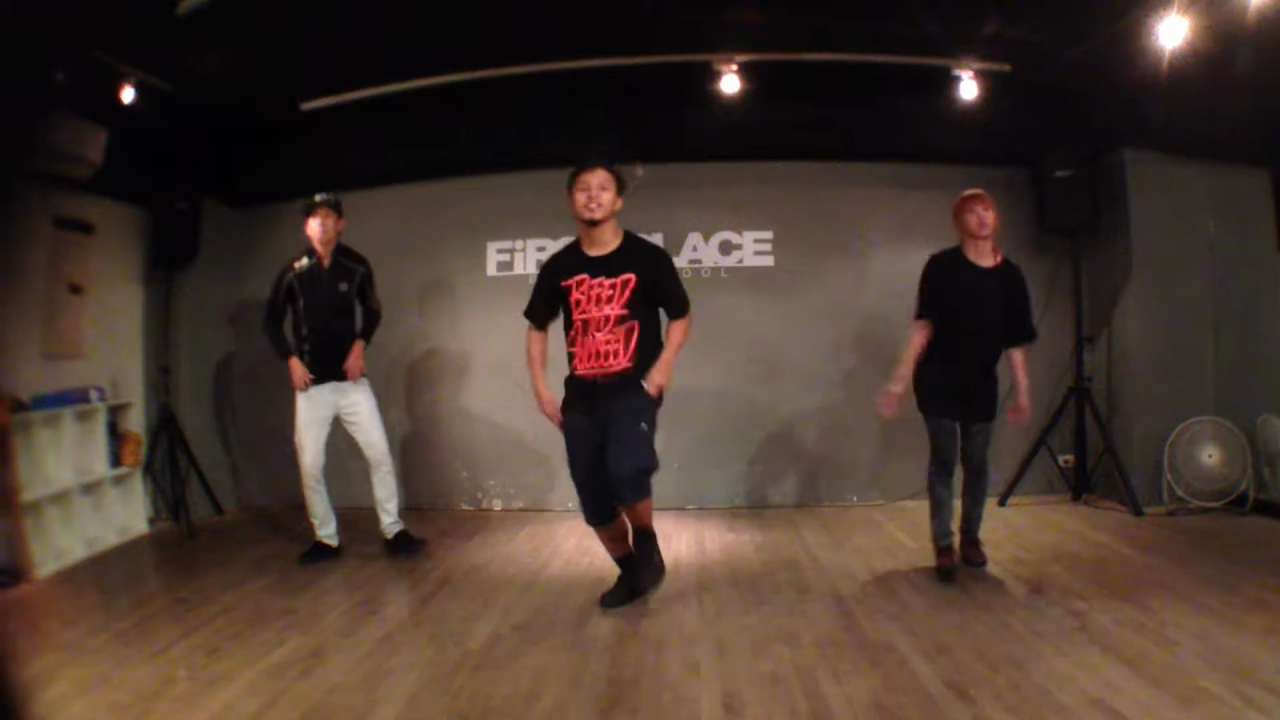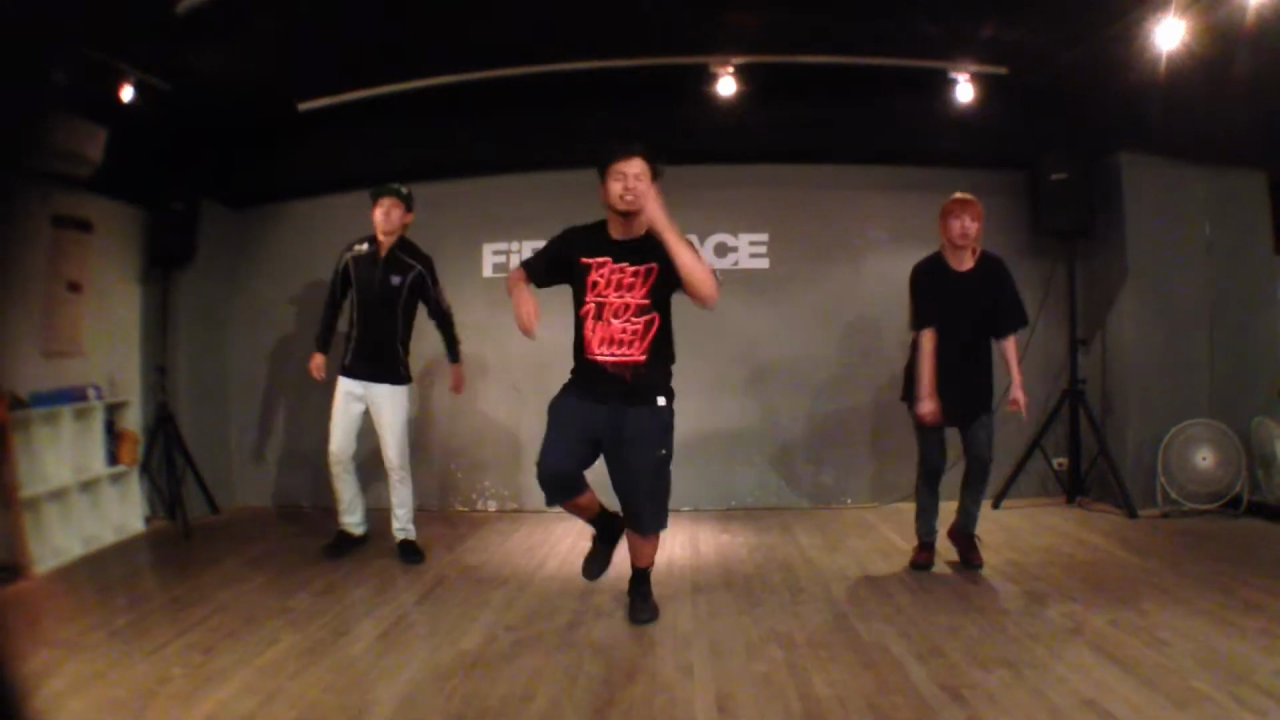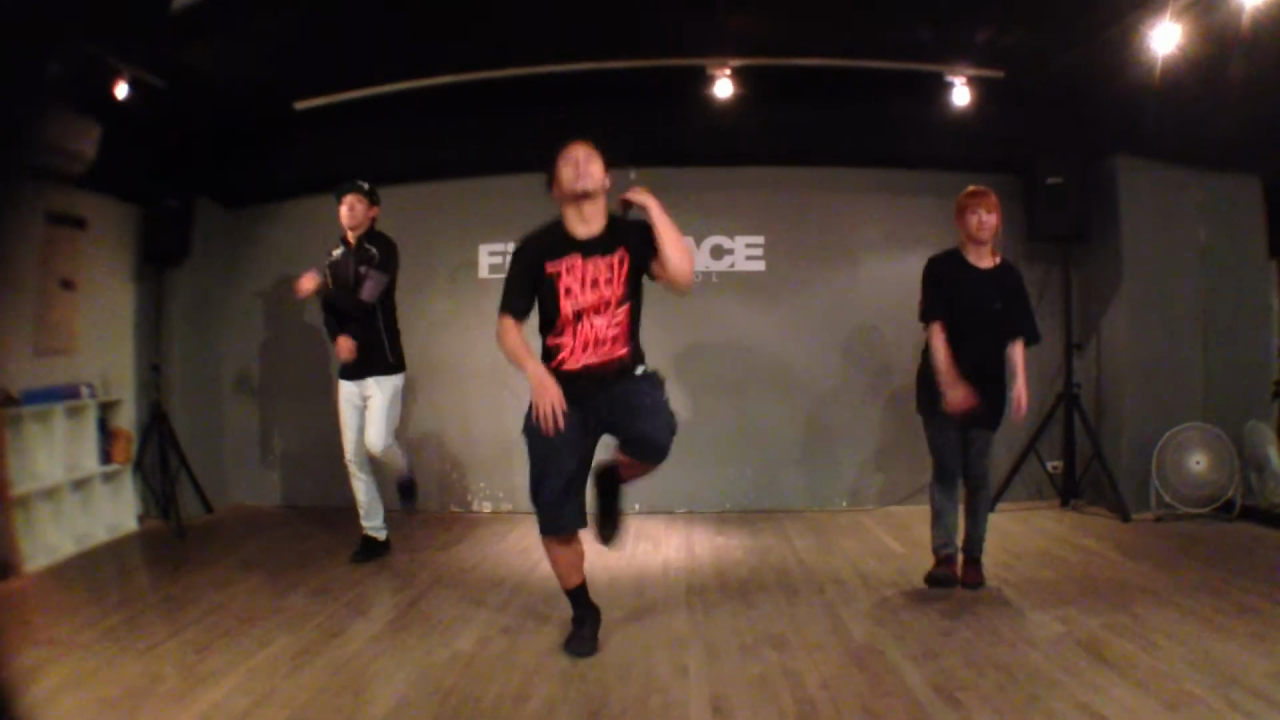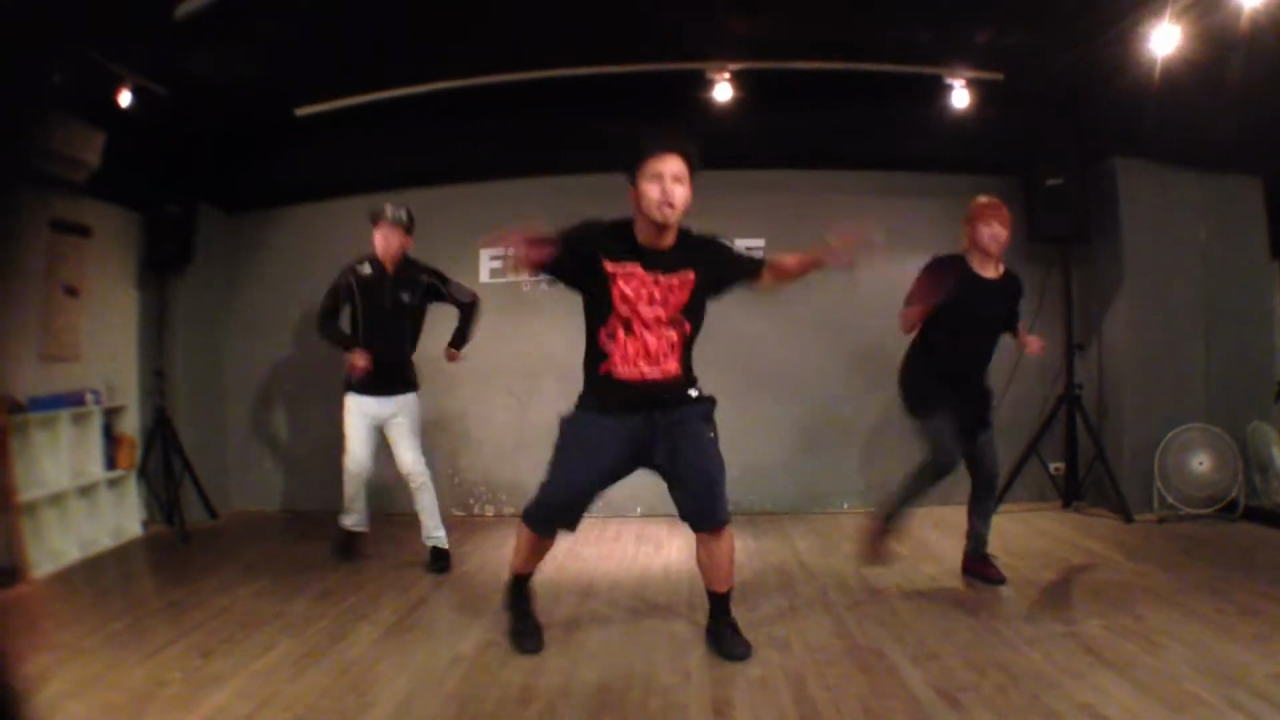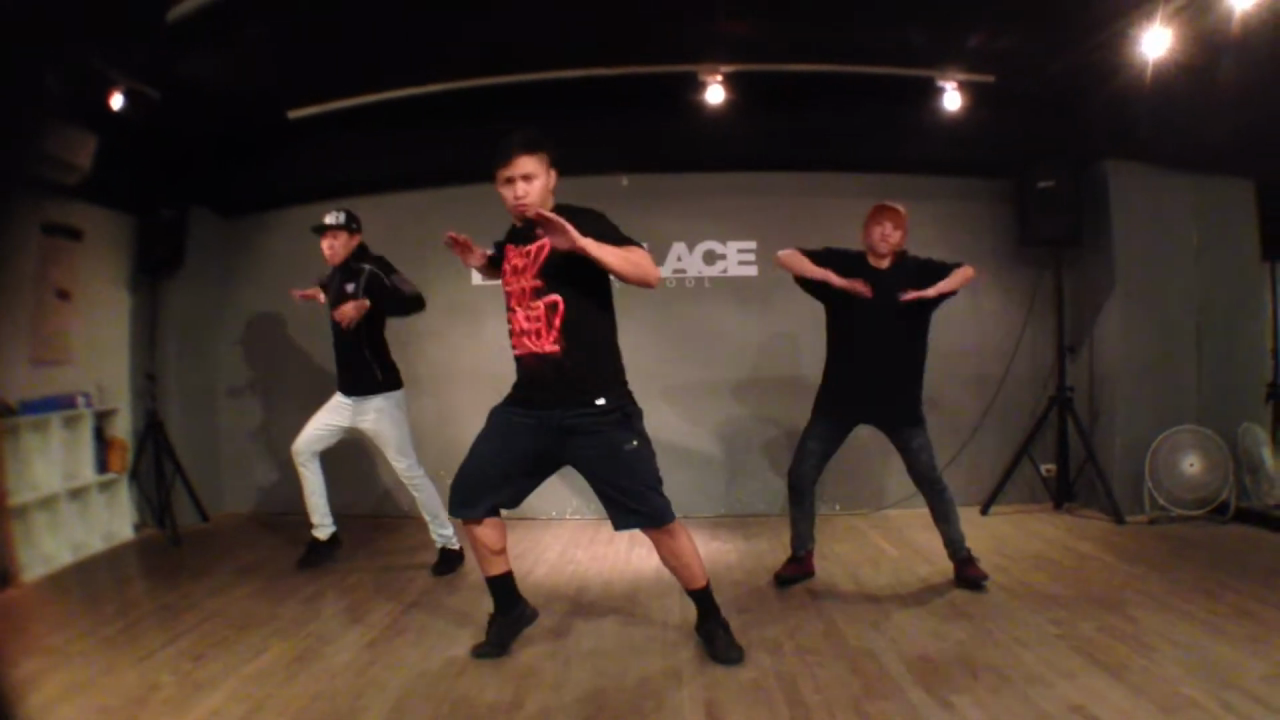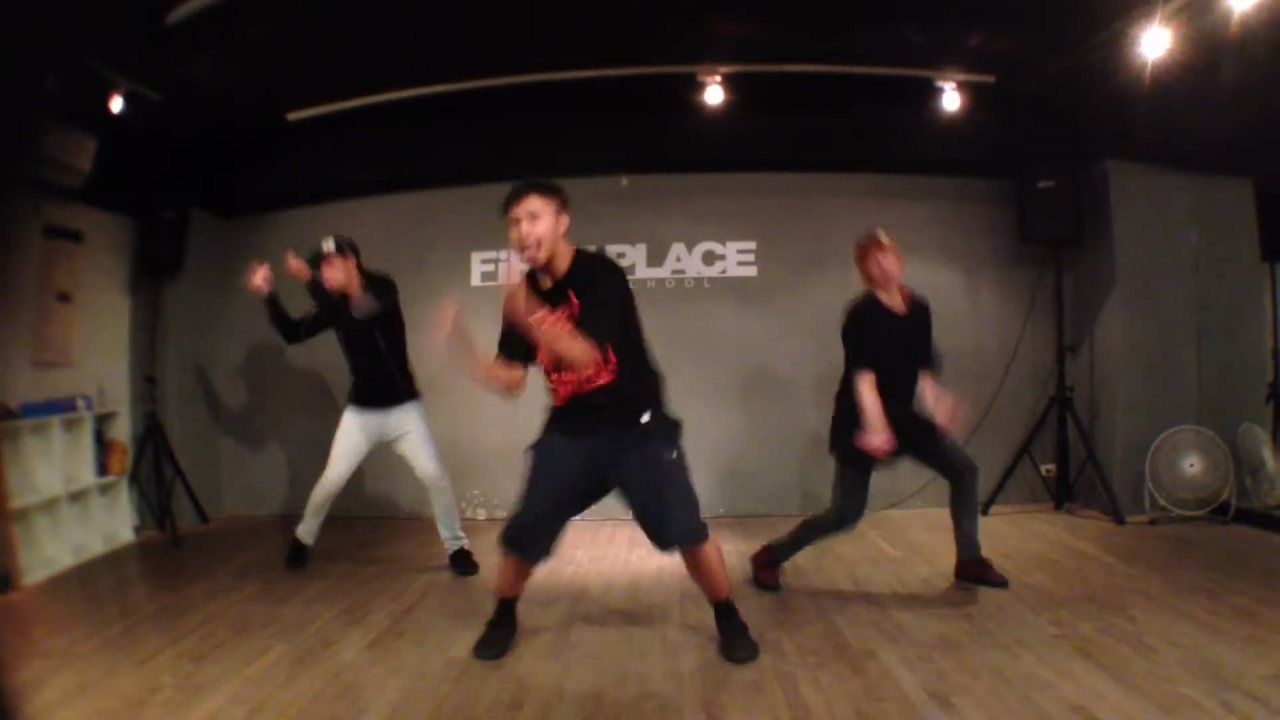
dt=0.7s
person 1, frame 1
left shoulder: (648, 258)
right shoulder: (558, 268)
left elbow: (680, 316)
right elbow: (537, 327)
left wrist: (664, 365)
right wrist: (539, 384)
left hip: (635, 392)
right hip: (582, 399)
left knee: (626, 472)
right knee: (595, 503)
left ankle: (646, 541)
right ankle: (628, 573)
person 1, frame 2
left shoulder: (670, 245)
right shoulder: (578, 243)
left elbow: (707, 294)
right elbow: (520, 274)
left wrist: (662, 226)
right wrist: (521, 292)
left hip: (645, 400)
right hip: (586, 392)
left knee: (647, 508)
right knee: (555, 472)
left ankle: (641, 586)
right ankle: (606, 524)
person 1, frame 3
left shoulder: (633, 236)
right shoulder: (535, 249)
left elbow: (682, 277)
right elbow: (507, 325)
left wrist: (650, 205)
right wrist: (537, 375)
left hip: (625, 380)
right hip: (561, 393)
left knee: (656, 436)
right knee: (556, 515)
left ankle: (611, 481)
right ankle: (583, 612)
person 1, frame 4
left shoulder: (706, 253)
right shoulder: (597, 241)
left elbow: (770, 273)
right elbow: (532, 257)
left wrist: (820, 256)
right wrist: (523, 251)
left hip: (679, 406)
right hip: (608, 409)
left knee: (710, 516)
right knee: (553, 509)
left ankle: (720, 620)
right ankle: (519, 597)
person 1, frame 5
left shoulder: (582, 223)
right shoulder: (516, 237)
left elbow: (649, 273)
left wrist: (578, 241)
right wrist: (480, 261)
left hip: (596, 408)
right hip: (528, 405)
left knee: (655, 517)
right knee: (469, 500)
left ankle: (710, 619)
right ankle: (509, 609)
person 1, frame 6
left shoulder: (602, 277)
right shoulder: (526, 295)
left elbow: (583, 355)
right elbow: (511, 382)
left wrist: (533, 320)
right wrist: (465, 353)
left hip: (640, 427)
right hip: (571, 433)
left knee: (687, 534)
right knee: (525, 533)
left ankle: (729, 622)
right ankle: (503, 618)
person 2, frame 1
left shoulder: (1010, 275)
right shoulder: (941, 266)
left elbow: (1016, 339)
right elbow: (923, 326)
left wrist: (1022, 390)
right wrist: (901, 377)
left hip: (981, 382)
right hip: (938, 379)
left knee: (977, 463)
right knee: (943, 458)
left ankle: (970, 537)
right ankle: (942, 544)
person 2, frame 2
left shoulder: (994, 271)
right shoulder: (925, 273)
left elbow: (1006, 332)
right elbow: (925, 335)
left wrist: (1017, 384)
right wrist: (924, 393)
left hip: (975, 383)
right hip: (931, 382)
left knee: (981, 458)
right knee: (931, 463)
left ankle: (963, 528)
right ankle: (925, 541)
person 2, frame 3
left shoulder: (1009, 276)
right shoulder: (941, 267)
left elbow: (1016, 336)
right elbow: (936, 329)
left wrist: (1019, 383)
right wrist: (949, 382)
left hip: (987, 388)
right hip: (942, 386)
left knee: (977, 474)
right knee: (946, 468)
left ankle: (973, 557)
right ankle: (944, 557)
person 2, frame 4
left shoulder: (1010, 283)
right shoulder: (945, 270)
right elbow: (908, 325)
left wrist: (1027, 339)
right wrist: (920, 306)
left hip: (970, 386)
right hip: (929, 381)
left knee: (987, 472)
right knee: (946, 455)
left ankle: (976, 554)
right ankle: (888, 519)
person 2, frame 5
left shoulder: (914, 269)
right shoulder: (843, 262)
left elbow: (966, 272)
right elbow: (784, 257)
left wrist: (931, 292)
right wrist: (835, 280)
left hip: (897, 397)
right hip: (840, 394)
left knee: (929, 478)
right knee: (801, 474)
left ankle: (962, 558)
right ankle: (801, 556)
person 2, frame 6
left shoulder: (919, 310)
right shoulder: (863, 315)
left elbow: (922, 369)
right elbow: (862, 374)
left wrist: (934, 401)
right wrist: (873, 425)
left hip: (906, 419)
right hip: (859, 422)
left knee: (964, 470)
right knee: (845, 514)
left ankle: (970, 561)
right ankle: (770, 555)
person 3, frame 1
left shoulder: (357, 266)
right shoulder: (293, 272)
left elbow: (372, 311)
right elbow: (272, 321)
left wrist: (360, 346)
right wrist: (291, 359)
left hip: (350, 380)
right hip: (311, 383)
left knee: (378, 450)
right knee: (310, 464)
left ankle: (393, 531)
right ankle: (326, 539)
person 3, frame 2
left shoulder: (417, 264)
right shoulder: (354, 254)
left elbow: (441, 312)
right elbow: (334, 301)
left wrist: (455, 361)
right wrist: (320, 348)
left hip: (391, 378)
right hip: (351, 373)
left knee: (395, 460)
right knee: (338, 451)
left ankle: (404, 534)
right ankle: (351, 527)
person 3, frame 3
left shoulder: (383, 249)
right shoulder: (335, 257)
left elbow: (363, 304)
right elbow: (336, 308)
left wrist: (319, 289)
right wrist: (340, 336)
left hip: (384, 366)
right hip: (351, 370)
left knee: (377, 443)
right knee: (353, 455)
left ankle: (402, 472)
right ankle: (374, 533)
person 3, frame 4
left shoulder: (422, 277)
right shoulder: (355, 275)
left elbow: (468, 300)
right elbow: (325, 320)
left wrist: (457, 342)
right wrist: (350, 349)
left hip: (400, 392)
right hip: (362, 391)
left knee: (412, 466)
right knee: (357, 465)
left ankle: (437, 544)
right ankle: (353, 525)
person 3, frame 5
left shoulder: (372, 268)
right shoulder: (340, 271)
left elbow: (415, 301)
left wrist: (367, 304)
right wrist: (320, 292)
left hip: (379, 394)
right hip: (346, 395)
left knee: (407, 469)
right knee: (302, 450)
left ankle: (449, 545)
right ankle: (324, 536)
person 3, frame 6
left shoulder: (383, 288)
right shoulder: (336, 301)
left elbow: (354, 315)
right elbow: (295, 333)
left wrist: (309, 282)
right wrist: (268, 294)
left hip: (402, 408)
right hip: (361, 410)
left knee: (432, 475)
right knee: (333, 481)
left ankle: (458, 547)
right ankle: (304, 537)
